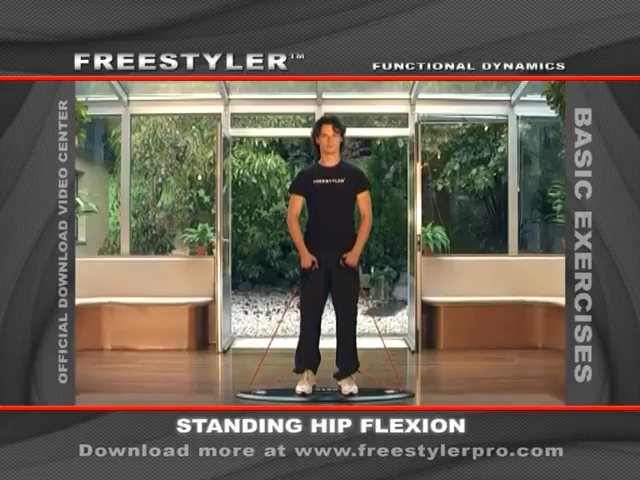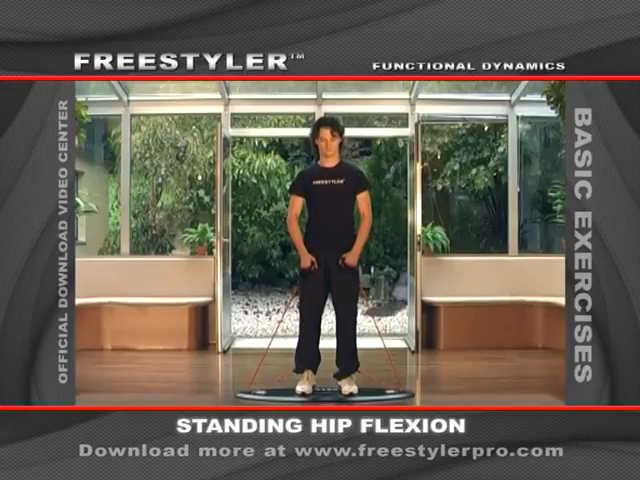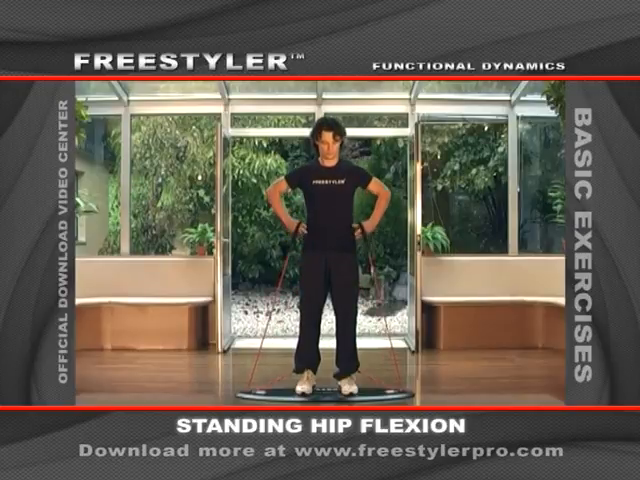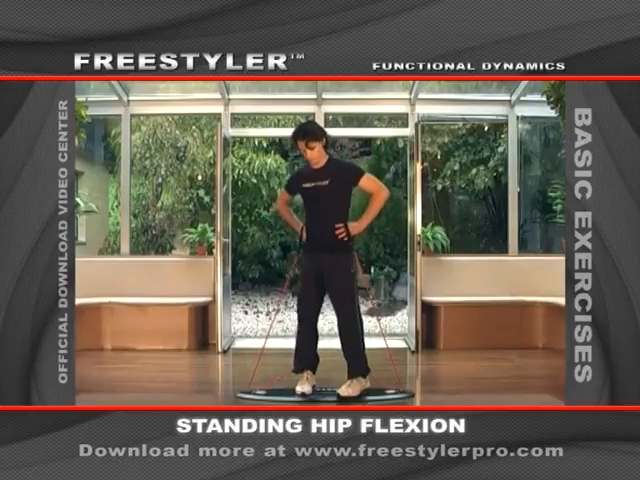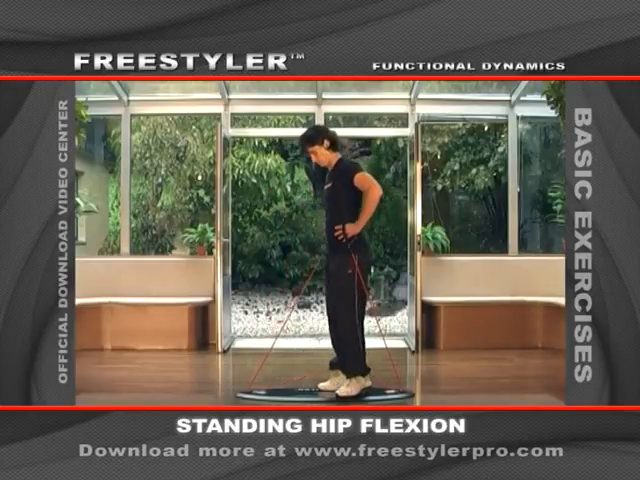
dt=1s
person 1, frame 1
left shoulder: (354, 175)
right shoulder: (306, 176)
left elbow: (366, 216)
right elbow: (292, 216)
left wrist: (356, 251)
right wrist: (303, 252)
left hip: (345, 257)
right hip: (314, 257)
left knee: (347, 316)
right knee: (309, 315)
left ankle: (347, 373)
right ankle: (307, 372)
person 1, frame 2
left shoulder: (354, 175)
right shoulder: (305, 177)
left elbow: (366, 216)
right elbow: (292, 217)
left wrist: (355, 251)
right wrist: (303, 252)
left hip: (345, 256)
right hip: (313, 257)
left knee: (346, 316)
right knee: (309, 315)
left ankle: (347, 373)
right ankle: (306, 373)
person 1, frame 3
left shoulder: (352, 172)
right shoulder: (305, 172)
left elbow: (384, 193)
right elbow: (272, 192)
left wrist: (371, 223)
right wrist: (289, 222)
left hip: (344, 253)
right hip: (313, 253)
left knee: (346, 314)
right knee: (309, 314)
left ankle: (347, 373)
right ankle: (306, 372)
person 1, frame 4
left shoulder: (343, 169)
right shoulder: (300, 176)
left elbow: (381, 191)
right elbow: (281, 203)
left wrist: (361, 224)
right wrist: (298, 227)
left hip: (339, 254)
right hip: (311, 254)
left knee: (348, 315)
right knee: (306, 315)
left ankle: (359, 375)
right ankle: (306, 373)
person 1, frame 5
left shoulder: (348, 168)
right shoulder: (330, 174)
left elbow: (375, 191)
left wrist: (358, 225)
left hip: (351, 254)
right hip: (336, 253)
left knee: (350, 315)
right knee: (336, 316)
left ankle: (360, 374)
right ankle: (343, 371)
